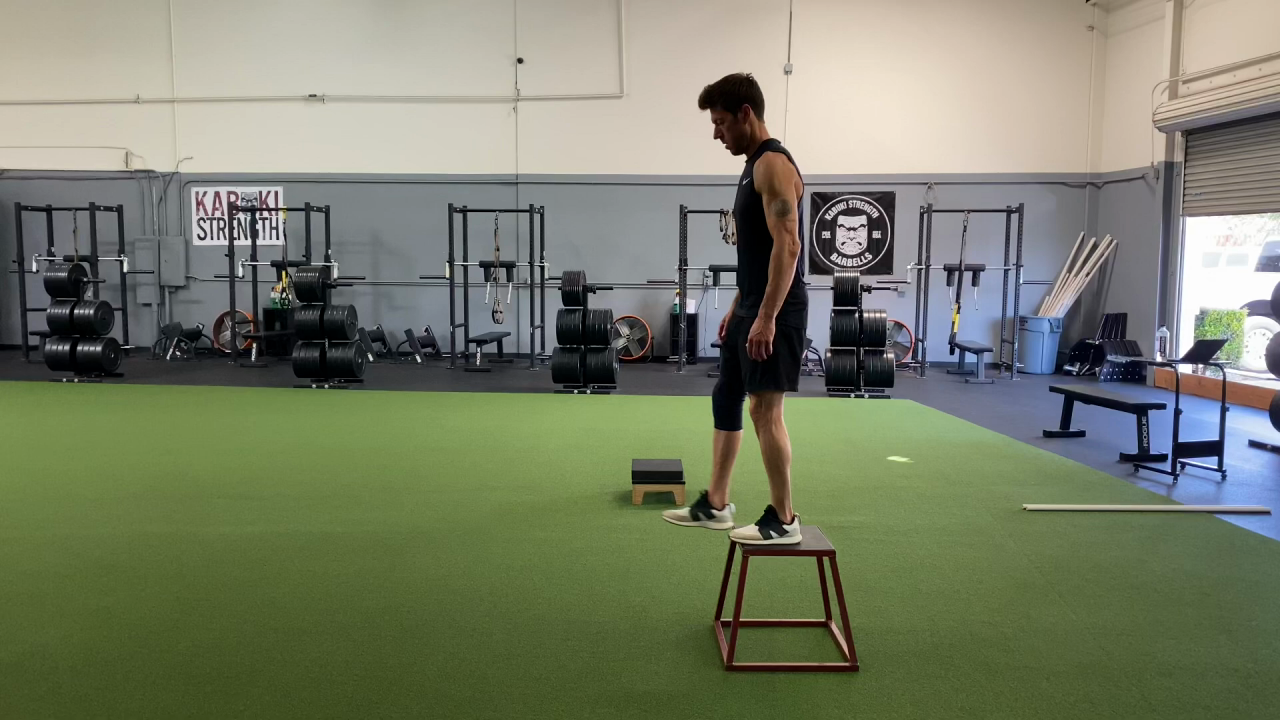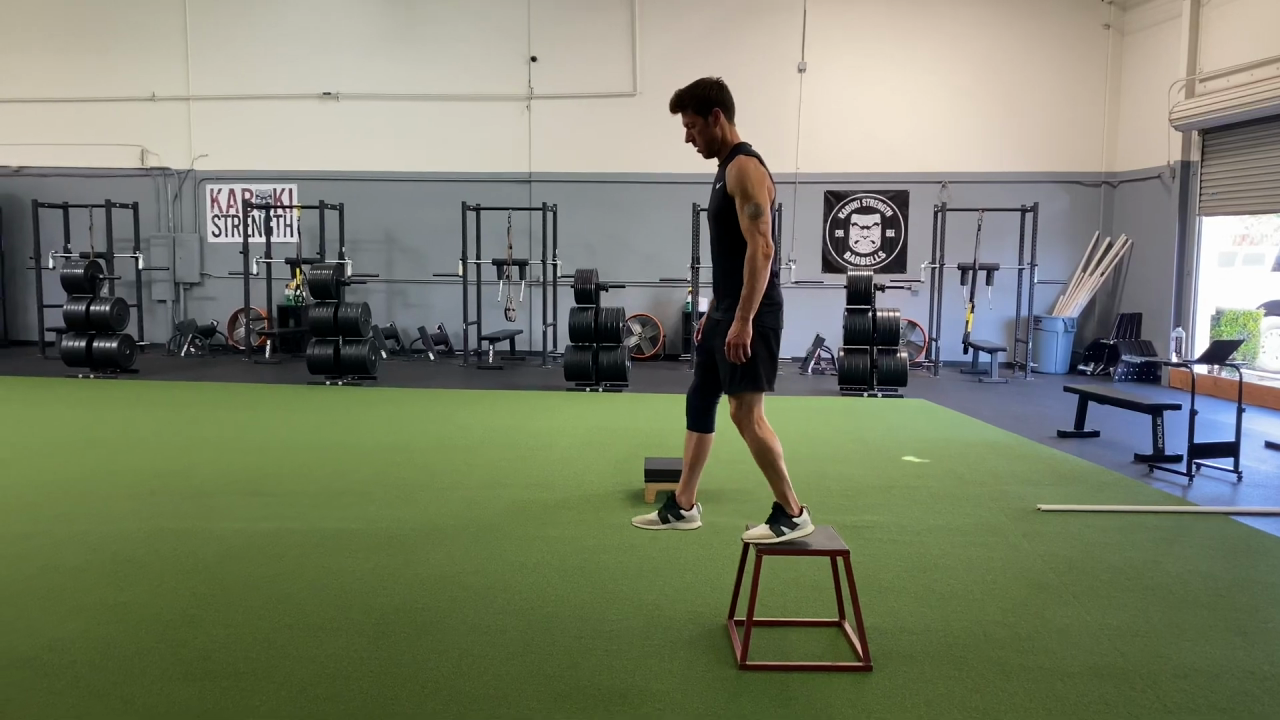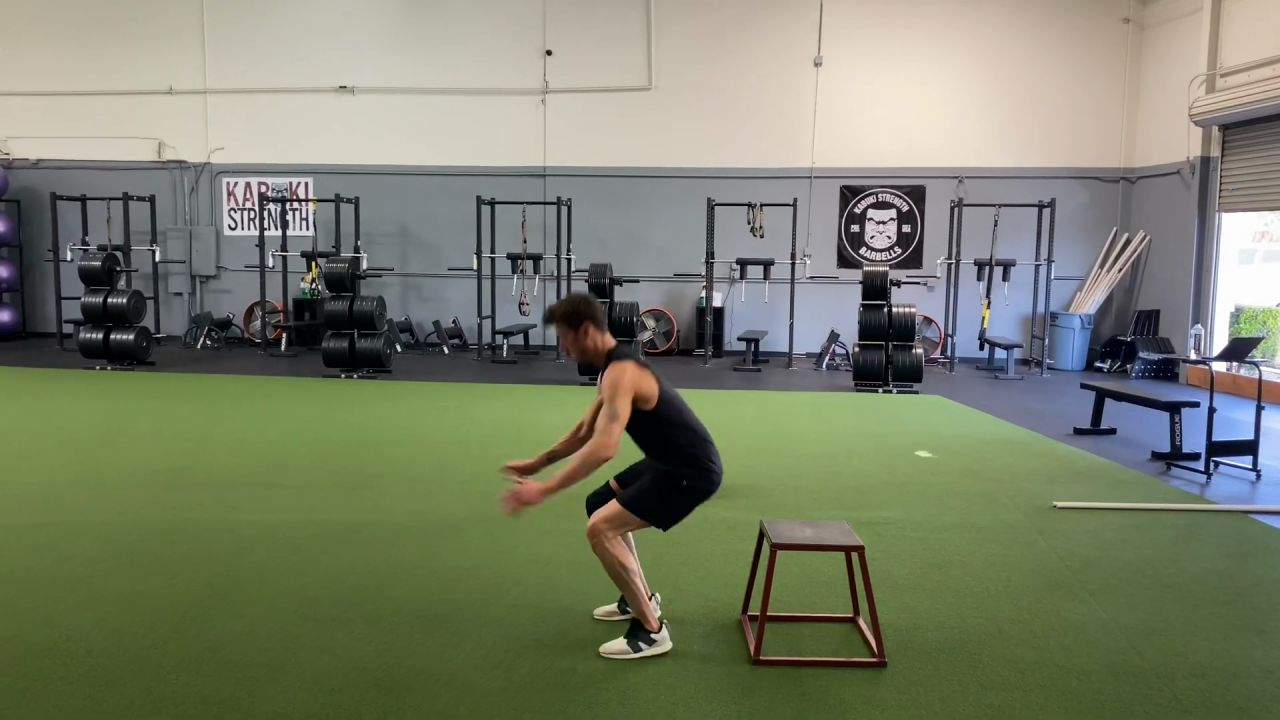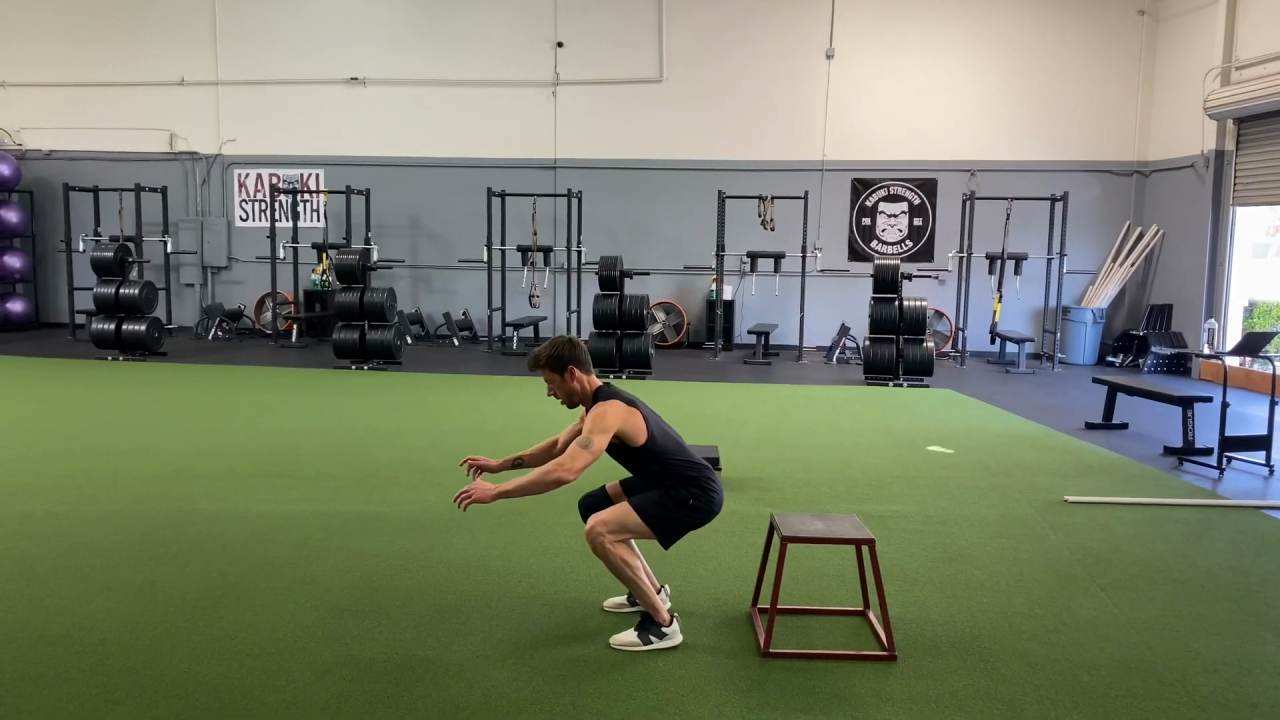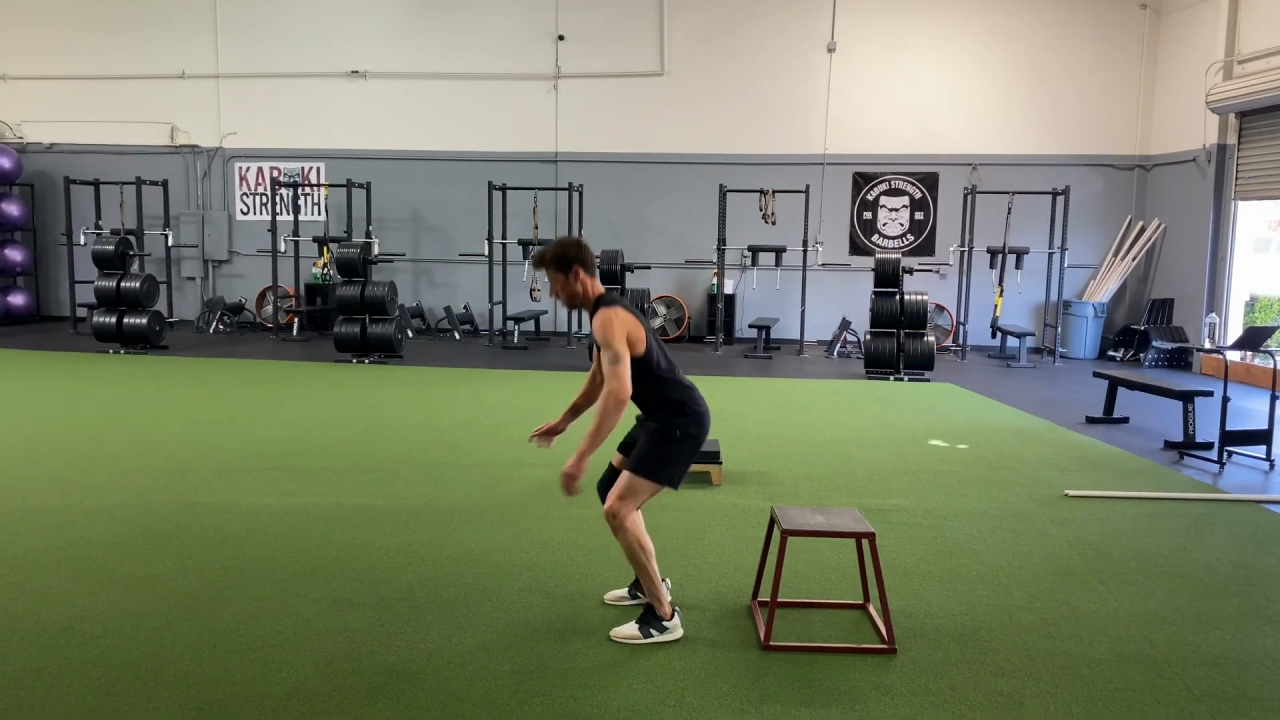
dt=0.7s
person 1, frame 1
left shoulder: (773, 164)
right shoulder: (755, 166)
left elbow: (787, 247)
left wrist: (766, 318)
right wrist: (738, 309)
left hip: (774, 313)
right hip: (752, 309)
left knee: (765, 412)
right knee: (725, 401)
left ankle: (783, 520)
right ankle: (715, 505)
person 1, frame 2
left shoulder: (744, 168)
right shoulder: (727, 169)
left elbow: (761, 249)
left wrist: (742, 321)
right wrist: (714, 313)
left hip: (749, 314)
right hip: (725, 312)
left knee: (746, 414)
right knee: (699, 402)
left ankle: (791, 514)
right ankle: (683, 506)
person 1, frame 3
left shoulder: (619, 373)
right shoulder: (619, 366)
left elbow: (603, 448)
right elbow: (587, 428)
left wrist: (542, 489)
right wrist: (538, 462)
left hip: (691, 469)
right hip: (674, 461)
left knee: (600, 528)
right knee: (598, 506)
left ankle: (650, 630)
right ankle: (638, 598)
person 1, frame 4
left shoulder: (606, 411)
right shoulder: (602, 402)
left elbow: (565, 471)
right elbow: (558, 446)
left wrist: (495, 492)
right wrist: (501, 464)
left hip: (695, 494)
right hip: (671, 481)
left knee: (599, 530)
right knee: (592, 507)
left ankle: (662, 624)
right ankle: (652, 591)
person 1, frame 5
left shoulder: (608, 319)
right shoulder: (607, 311)
left elbow: (617, 394)
right elbow: (599, 378)
left wrist: (580, 458)
right wrist: (563, 421)
left hip: (679, 421)
right hip: (663, 416)
left knee: (617, 508)
right knee: (610, 489)
left ankle: (664, 617)
right ankle: (650, 583)
